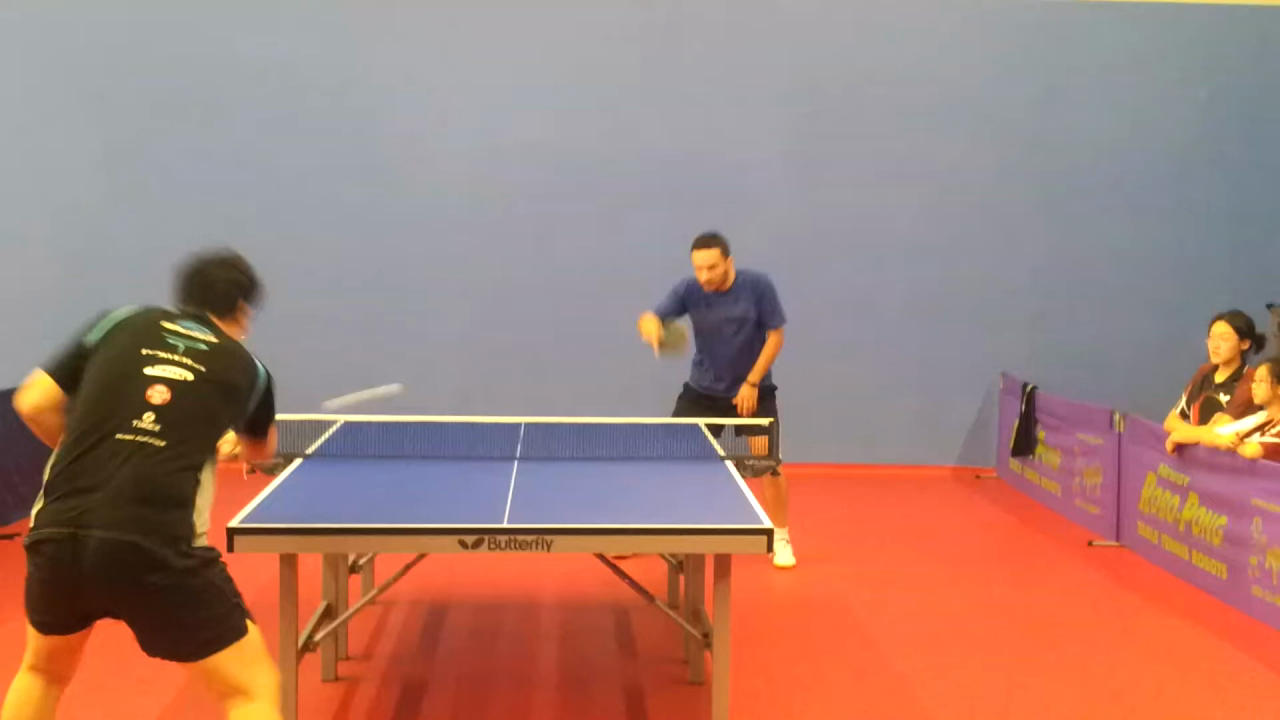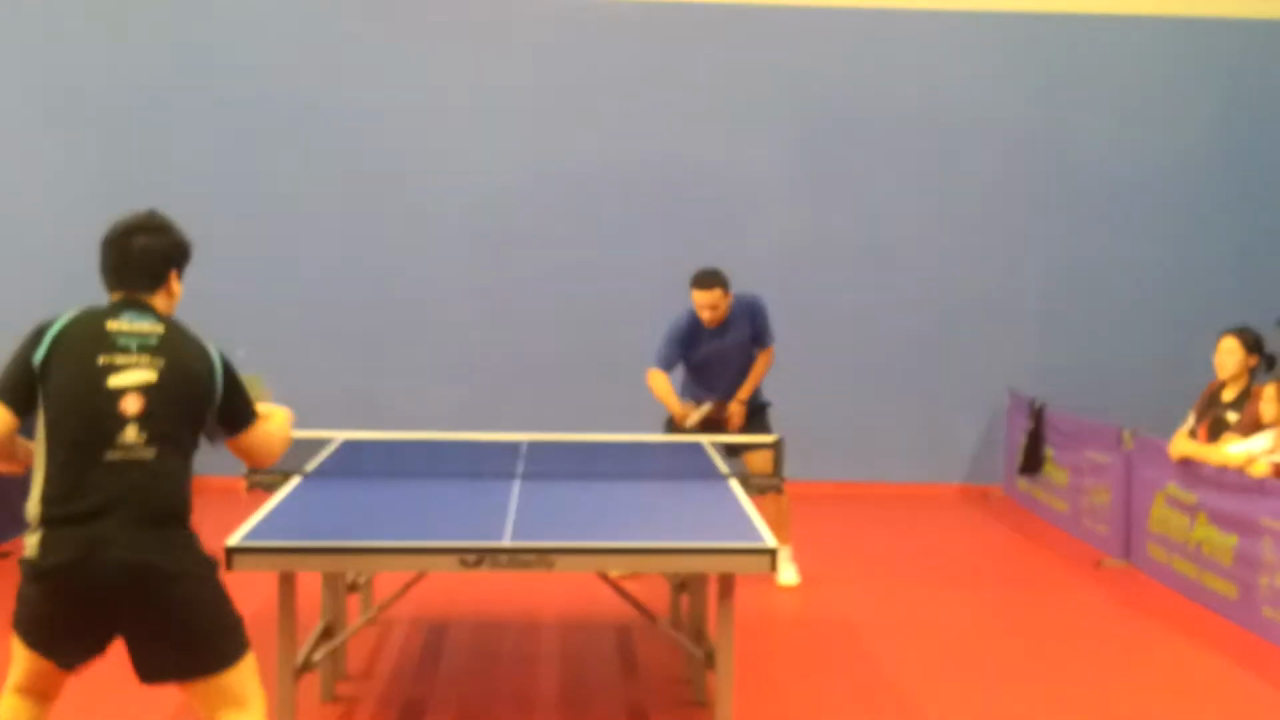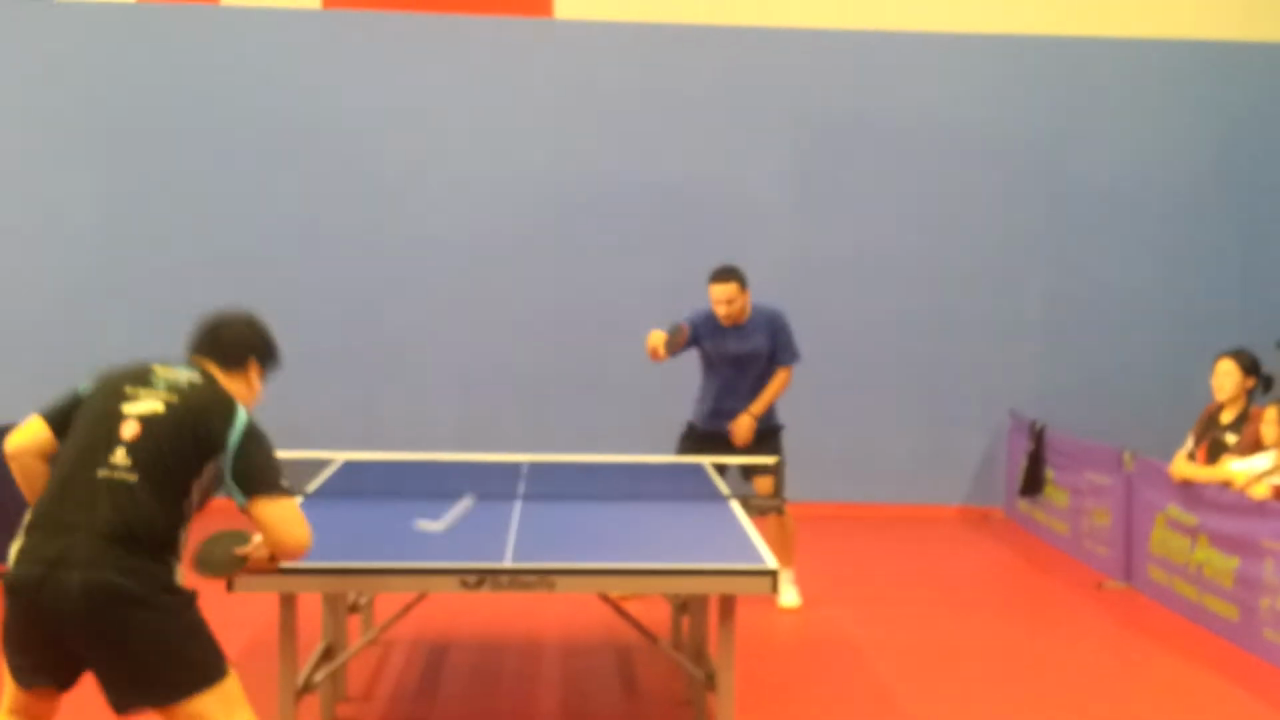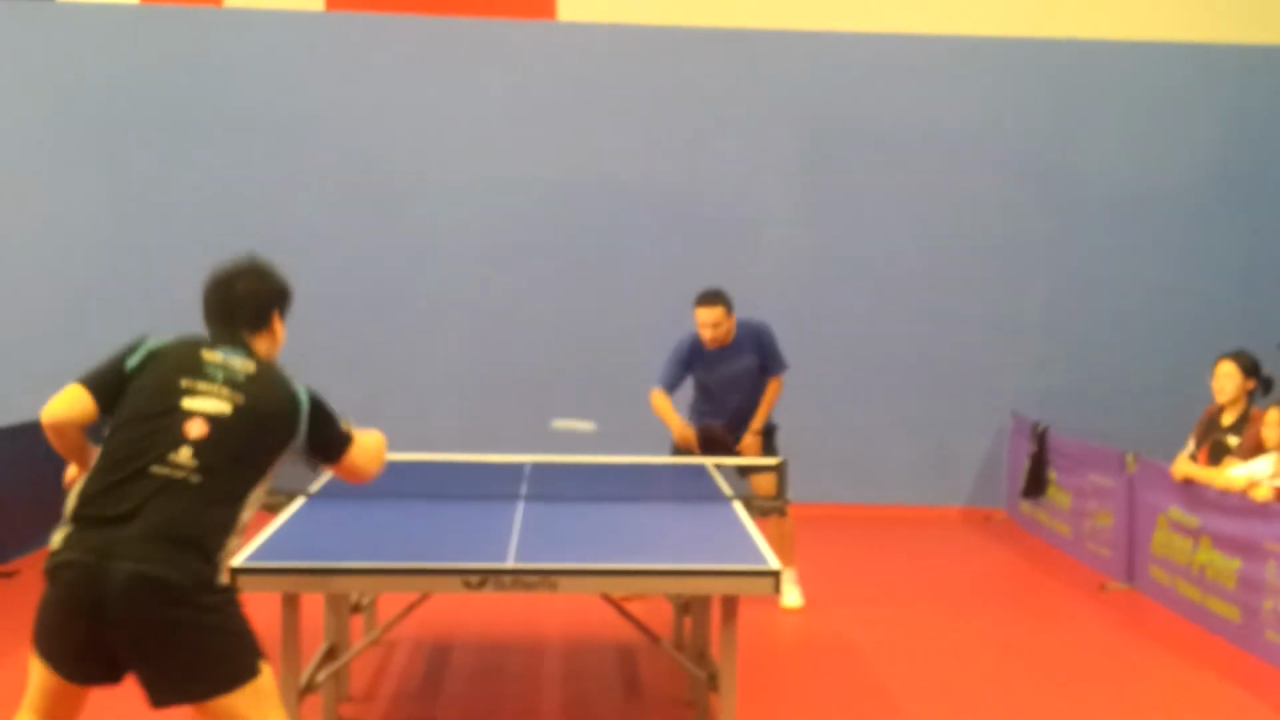
dt=0.3s
person 1, frame 1
left shoulder: (118, 325)
right shoulder: (246, 369)
right elbow: (261, 448)
left hip: (60, 531)
right hip: (158, 546)
left knee: (43, 670)
person 1, frame 2
left shoulder: (54, 336)
right shoulder: (200, 359)
right elbow: (261, 450)
right wrist: (278, 421)
left hip: (62, 558)
right hip: (162, 563)
person 1, frame 3
left shoulder: (114, 382)
right shoulder: (233, 422)
right elbow: (290, 540)
right wrist: (266, 551)
left hip: (36, 573)
right hip: (132, 591)
person 1, frame 4
left shoulder: (148, 354)
right shoulder: (289, 399)
left elbow: (57, 417)
right elbow: (362, 466)
left wrist: (86, 464)
right wrist: (372, 441)
left hip: (80, 564)
right hip: (178, 585)
person 2, frame 1
left shoulder: (758, 285)
right shoulder: (688, 290)
left elbow: (775, 335)
right elbow: (650, 317)
left wrist: (752, 383)
right wrist: (650, 326)
left hip: (751, 389)
right hip: (702, 390)
left knee: (768, 462)
left ankle: (780, 538)
person 2, frame 2
left shoulder: (752, 307)
right shoulder: (684, 326)
left elbow: (765, 353)
right elbow: (654, 376)
left wrist: (741, 400)
right wrist: (676, 406)
left hip: (744, 409)
right hip: (695, 411)
left knee: (768, 480)
left ankle: (784, 557)
person 2, frame 3
left shoulder: (773, 321)
right shoulder: (701, 323)
left elbow: (784, 373)
right elbow: (660, 352)
left wrist: (752, 415)
right wrist: (656, 342)
left hip: (758, 428)
right hip: (706, 427)
left knee: (772, 501)
left ankle: (786, 577)
person 2, frame 4
left shoulder: (759, 335)
right shoulder: (687, 349)
left elbow: (774, 381)
right elbow: (658, 394)
left wrist: (756, 431)
right wrist: (677, 425)
left hip: (751, 431)
right hip: (702, 434)
left knee: (772, 501)
left ankle: (788, 578)
